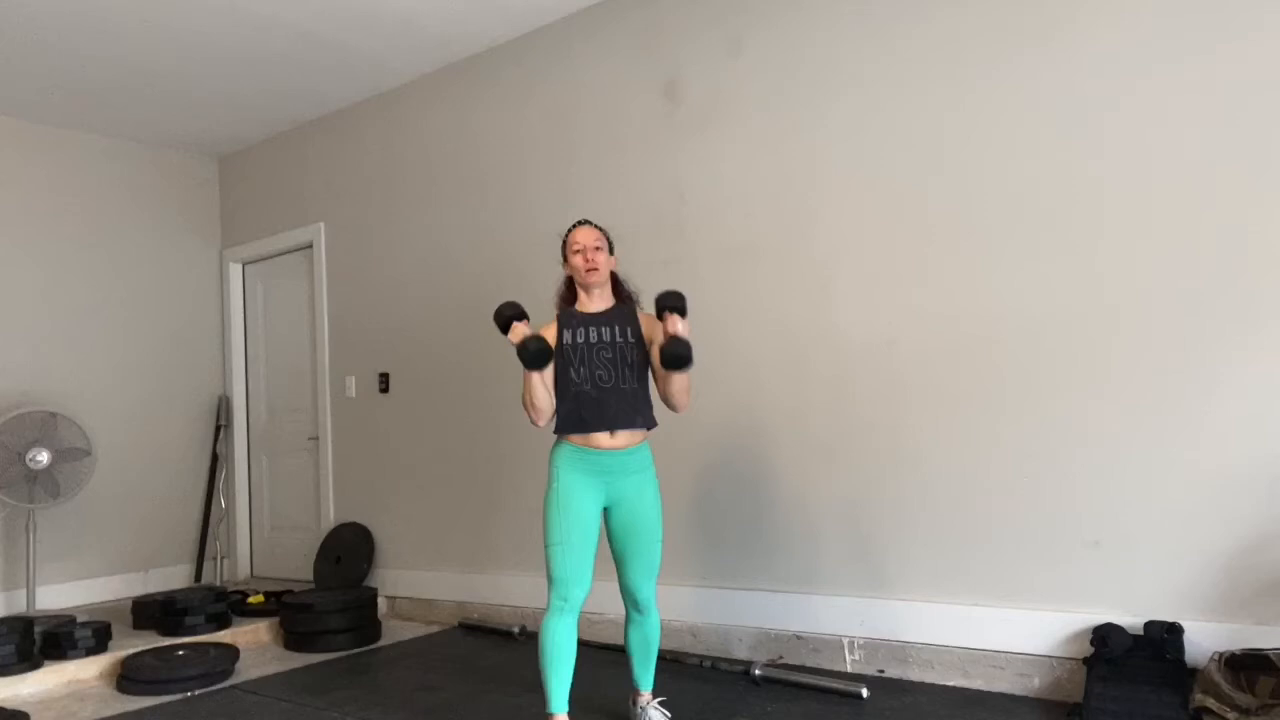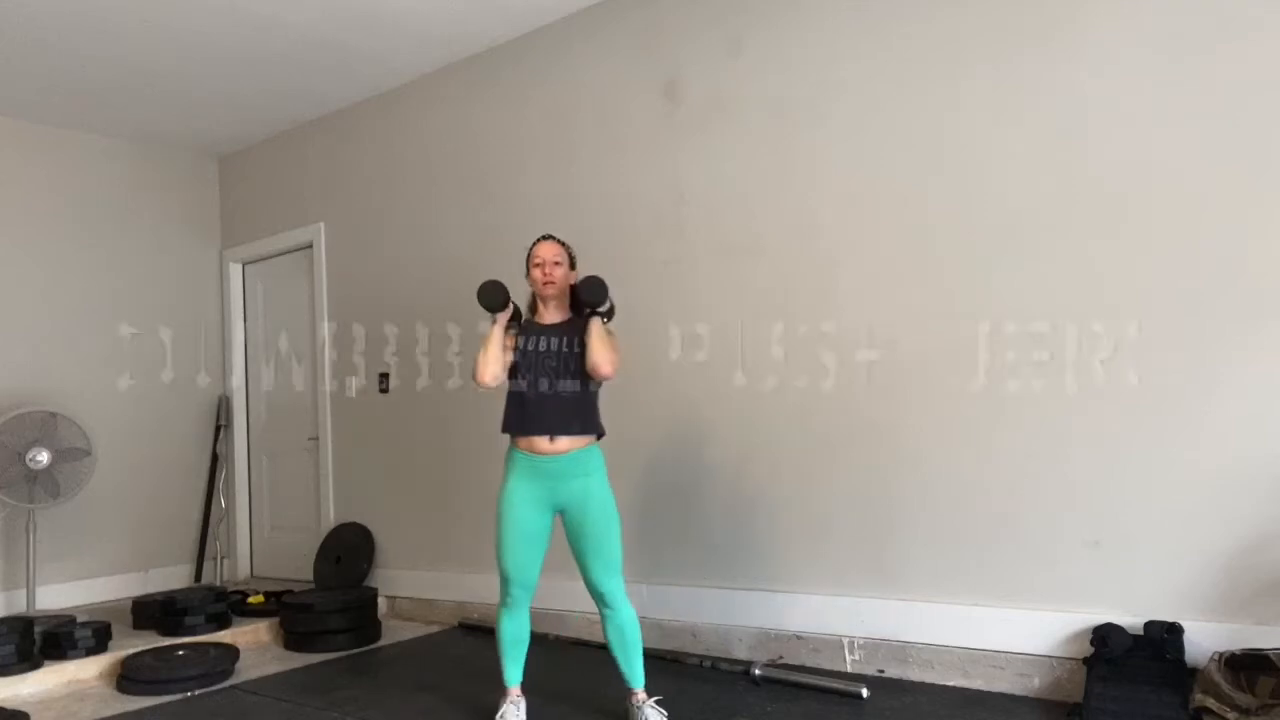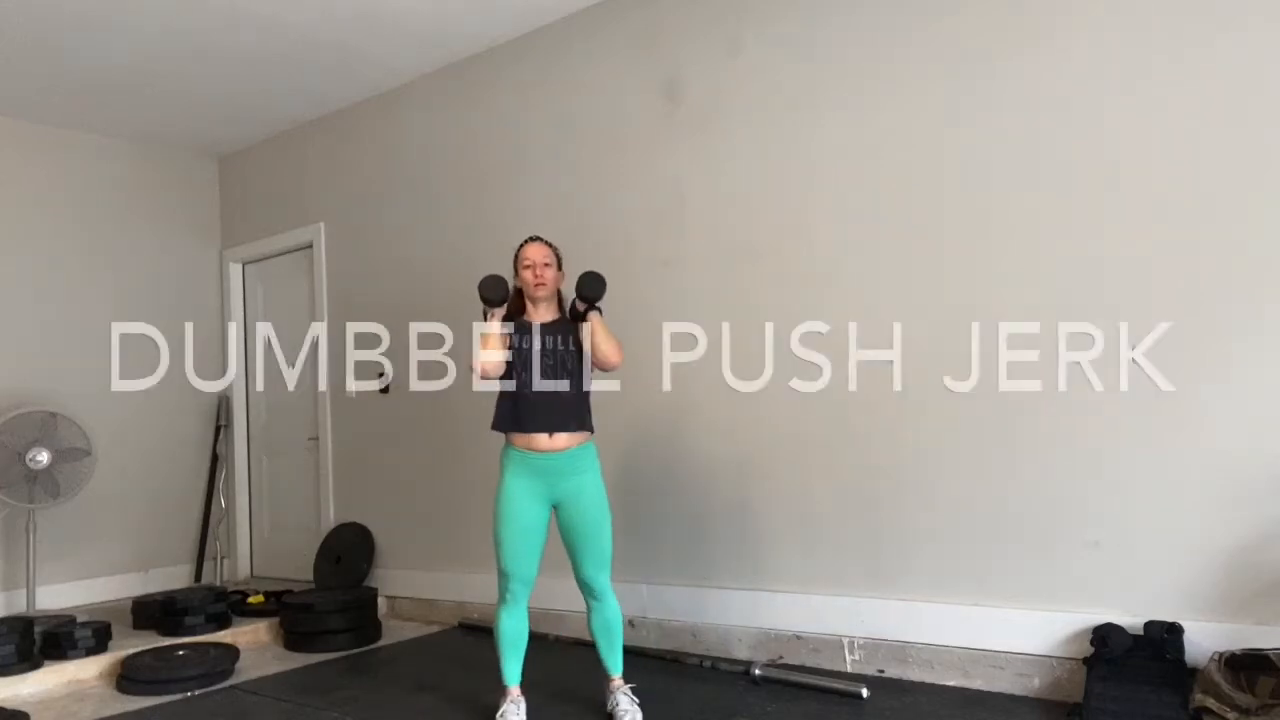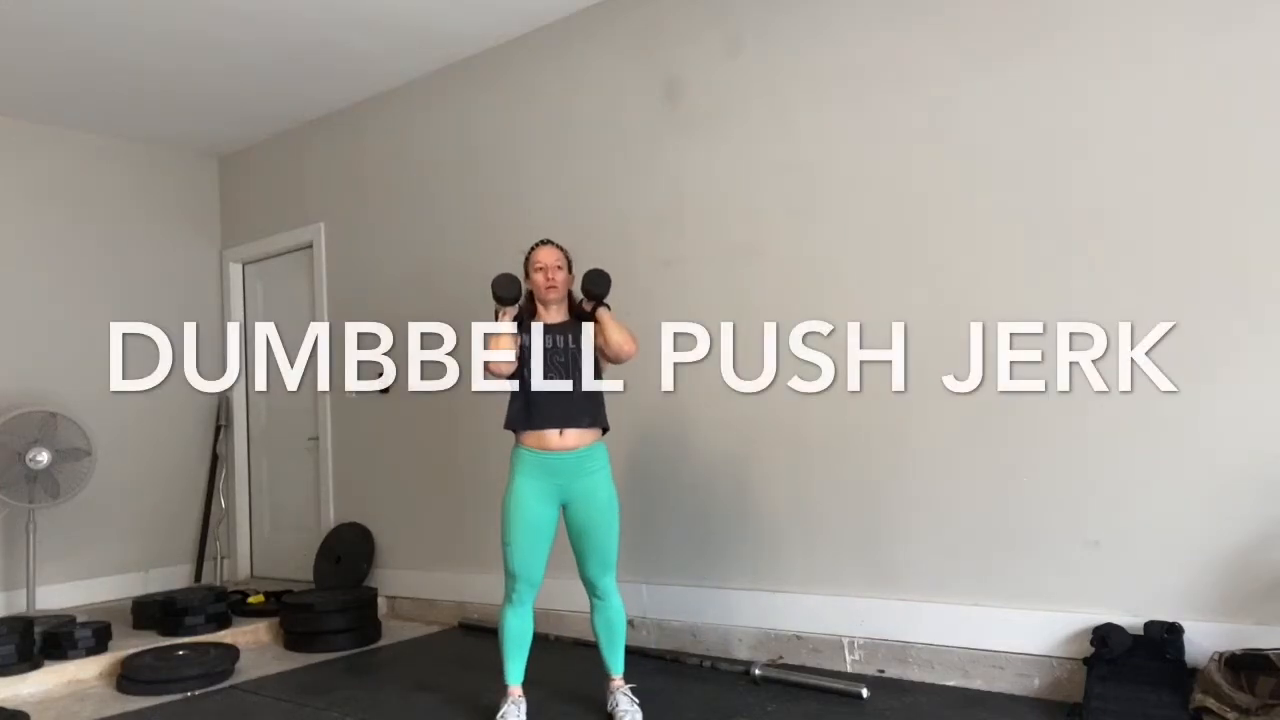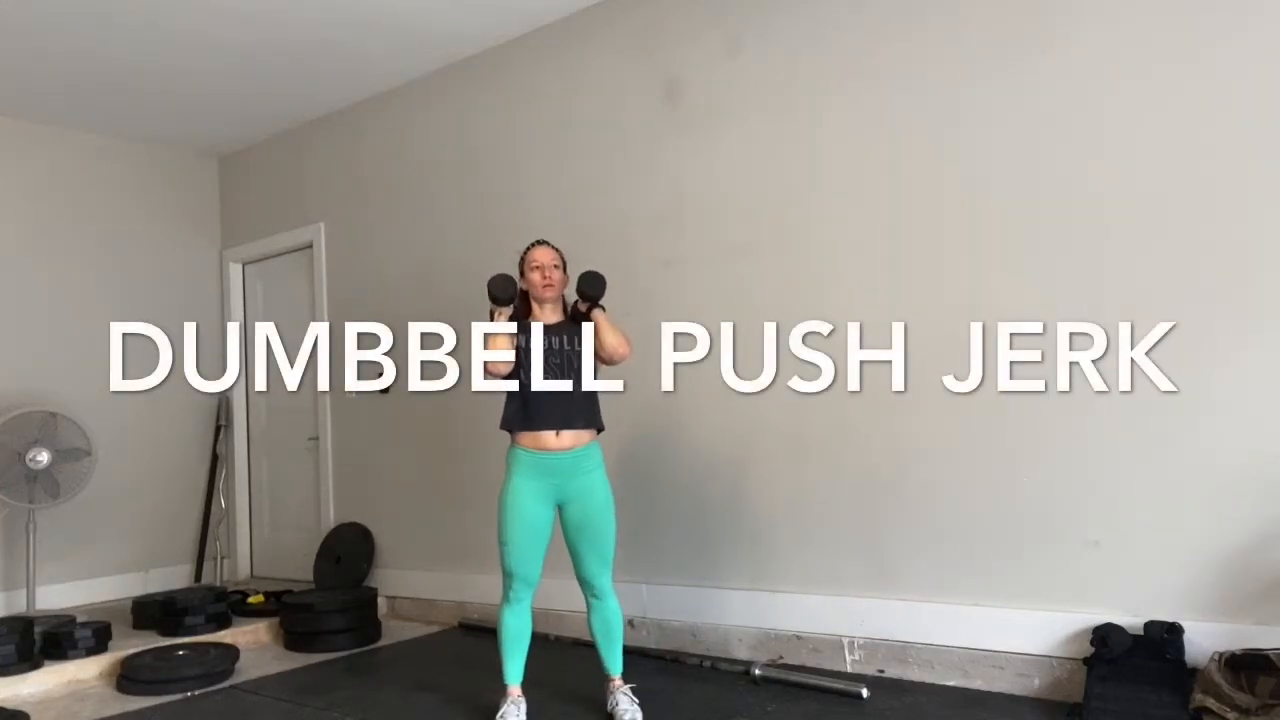
dt=0.5s
person 1, frame 1
left shoulder: (642, 320)
right shoulder: (556, 330)
left elbow: (677, 400)
right elbow: (540, 415)
right wrist: (529, 363)
left hip: (634, 468)
right hip: (576, 467)
left knee: (642, 596)
right knee: (566, 595)
person 1, frame 2
left shoulder: (589, 329)
right shoulder: (517, 336)
left elbow: (604, 369)
right elbow: (486, 377)
left wrist: (593, 316)
right wrist: (499, 324)
left hip: (583, 470)
right hip: (525, 473)
left knee: (609, 590)
right knee: (515, 591)
person 1, frame 3
left shoulder: (579, 329)
right shoulder: (508, 331)
left elbow: (612, 359)
right elbow: (487, 368)
left wrist: (590, 311)
right wrist: (495, 315)
left hip: (579, 467)
right hip: (522, 470)
left knee: (596, 584)
right knee: (514, 587)
person 1, frame 4
left shoulder: (589, 329)
right shoulder: (518, 330)
left elbow: (625, 350)
right elbow: (498, 366)
left wrist: (599, 308)
right wrist: (506, 315)
left hip: (589, 467)
right hip: (532, 469)
left knee: (602, 583)
right knee: (520, 587)
person 1, frame 5
left shoulder: (583, 329)
right shoulder: (512, 330)
left elbow: (619, 352)
right elbow: (496, 366)
left wrist: (594, 309)
right wrist: (500, 315)
left hip: (584, 468)
right hip: (528, 470)
left knee: (598, 584)
right knee: (518, 587)
